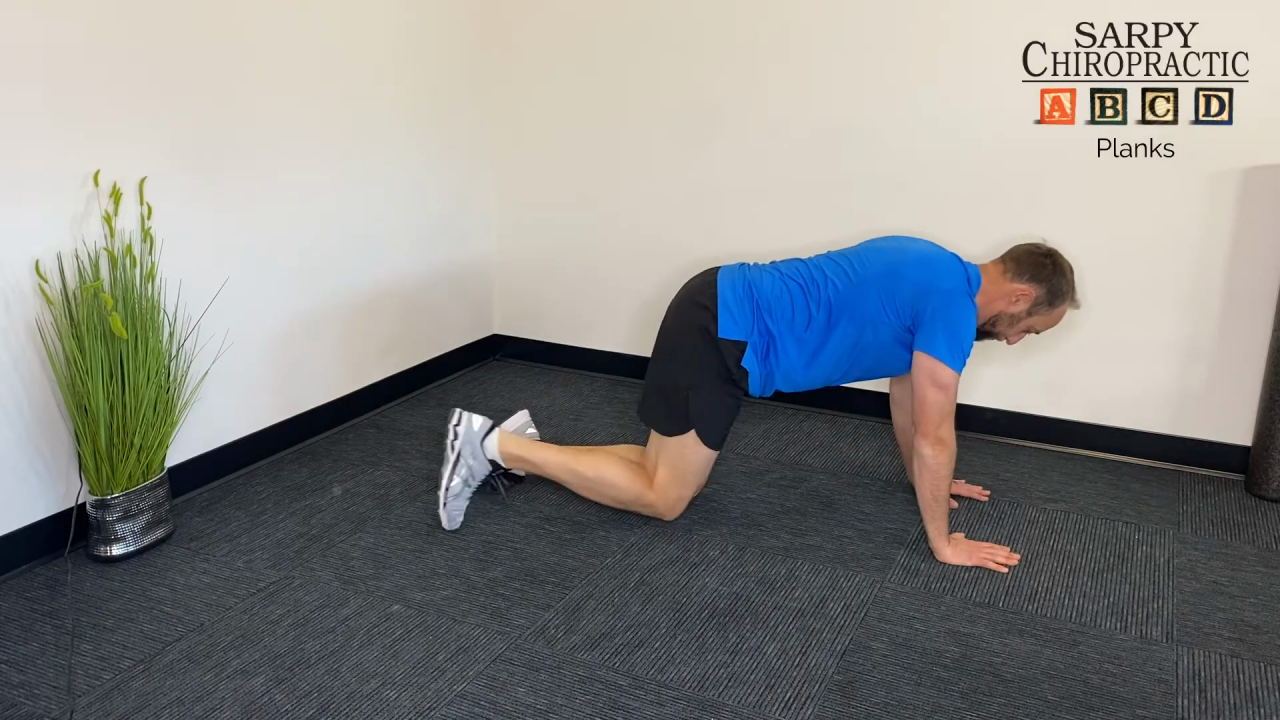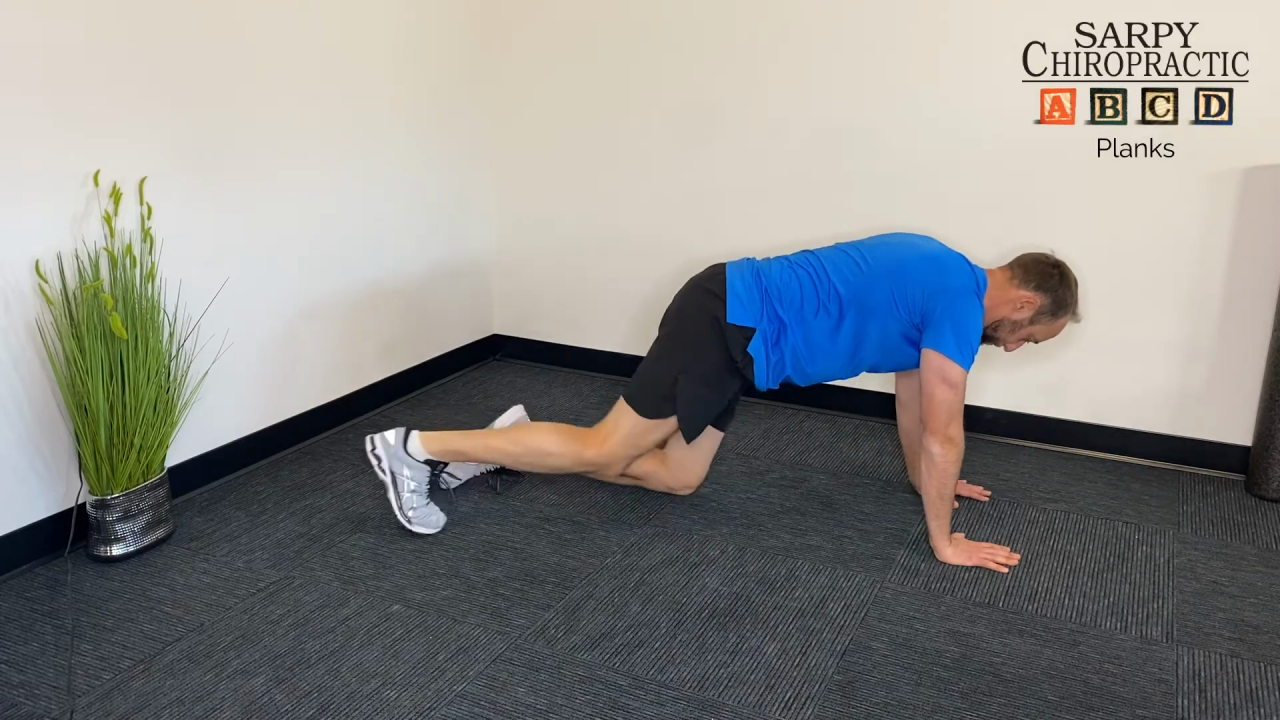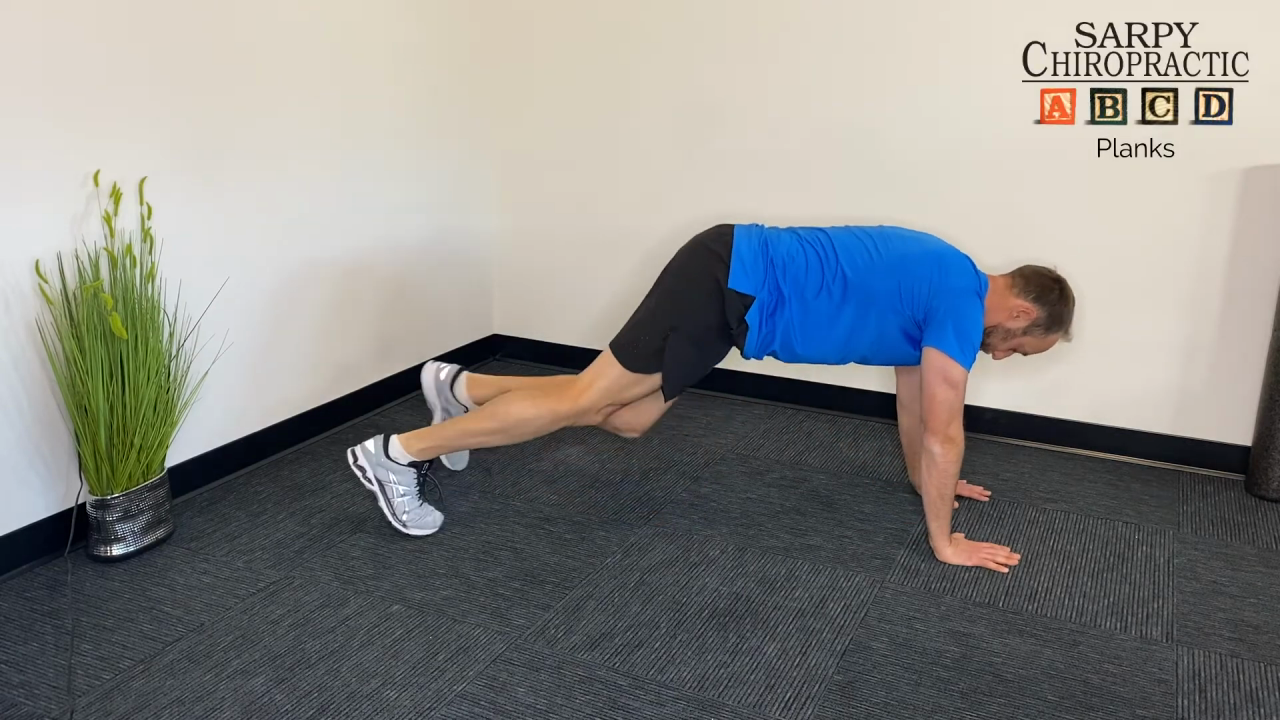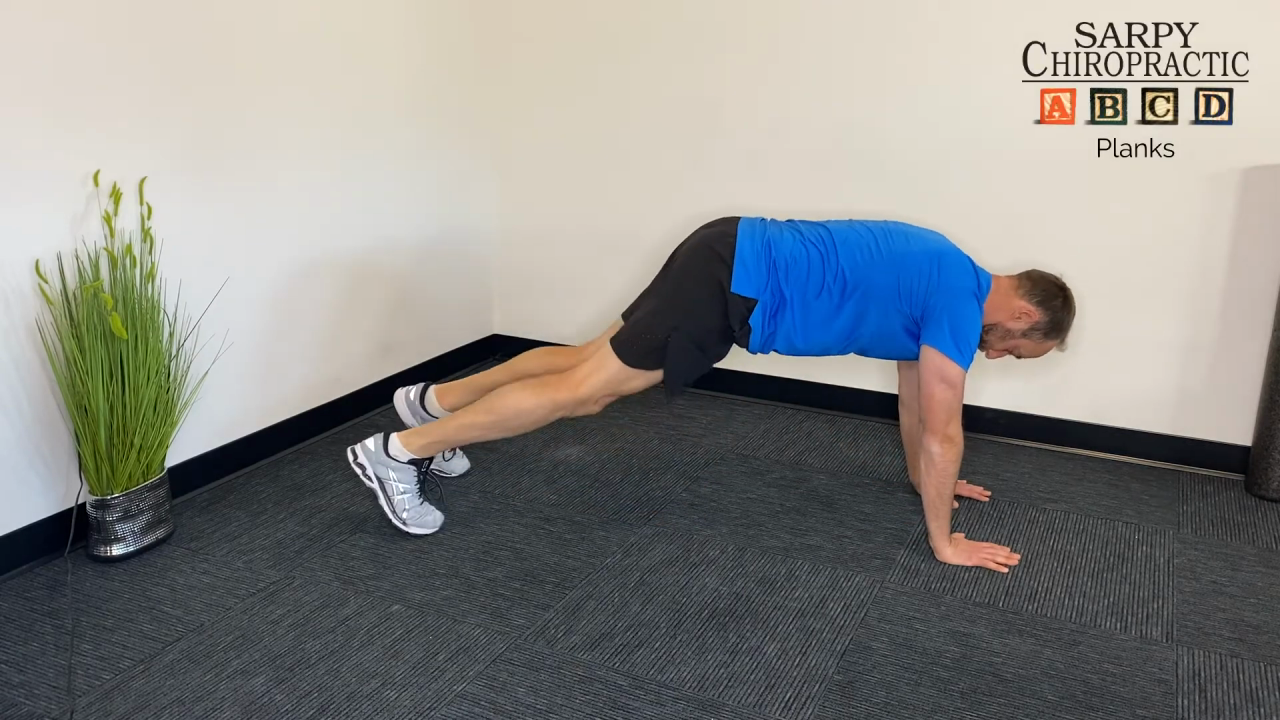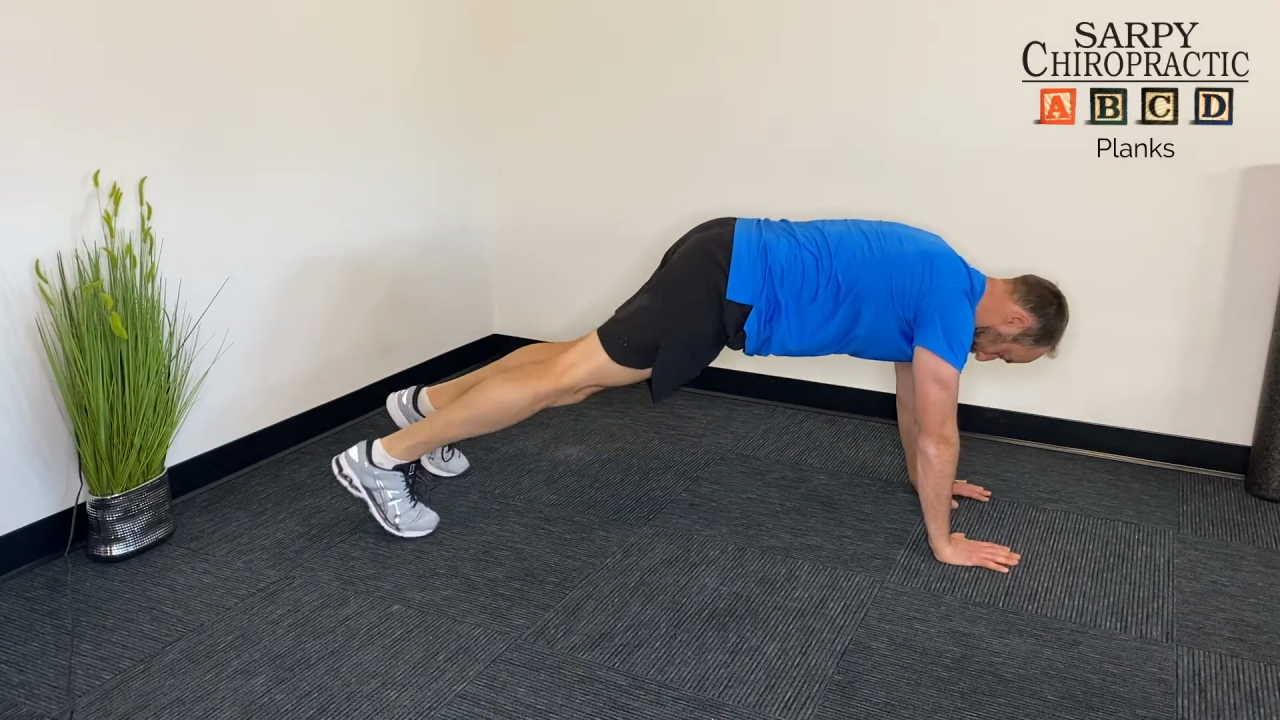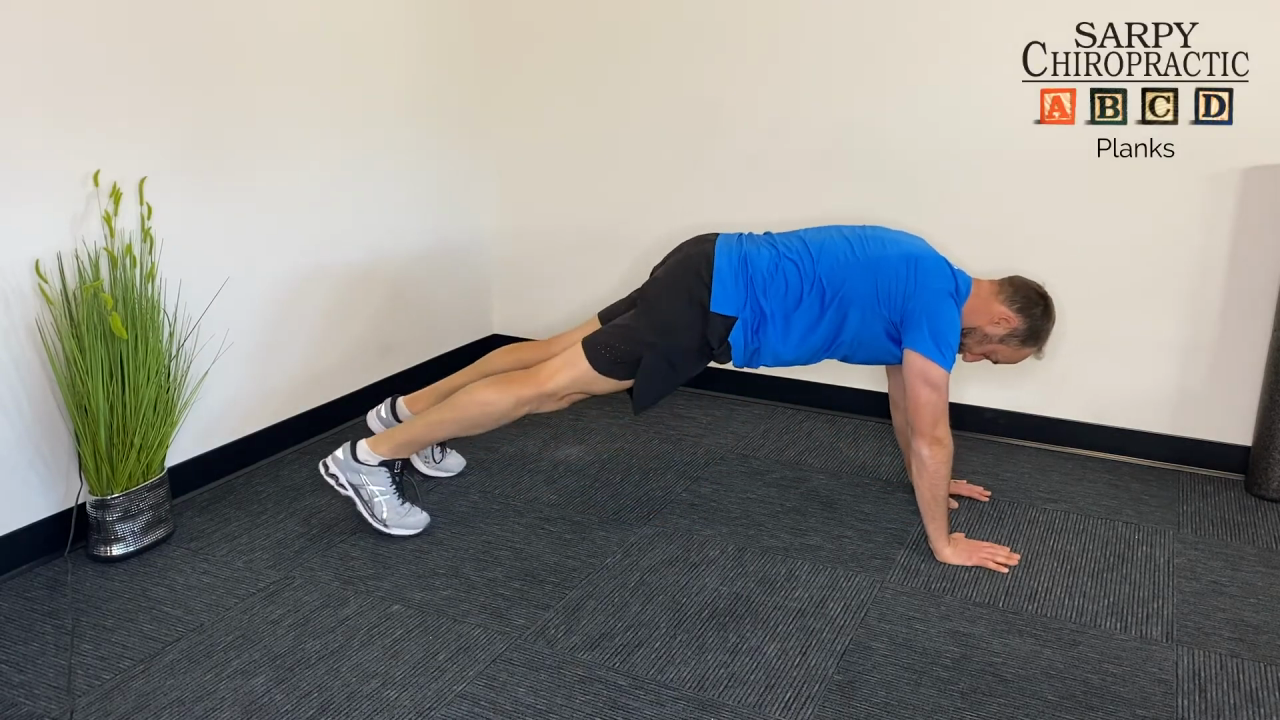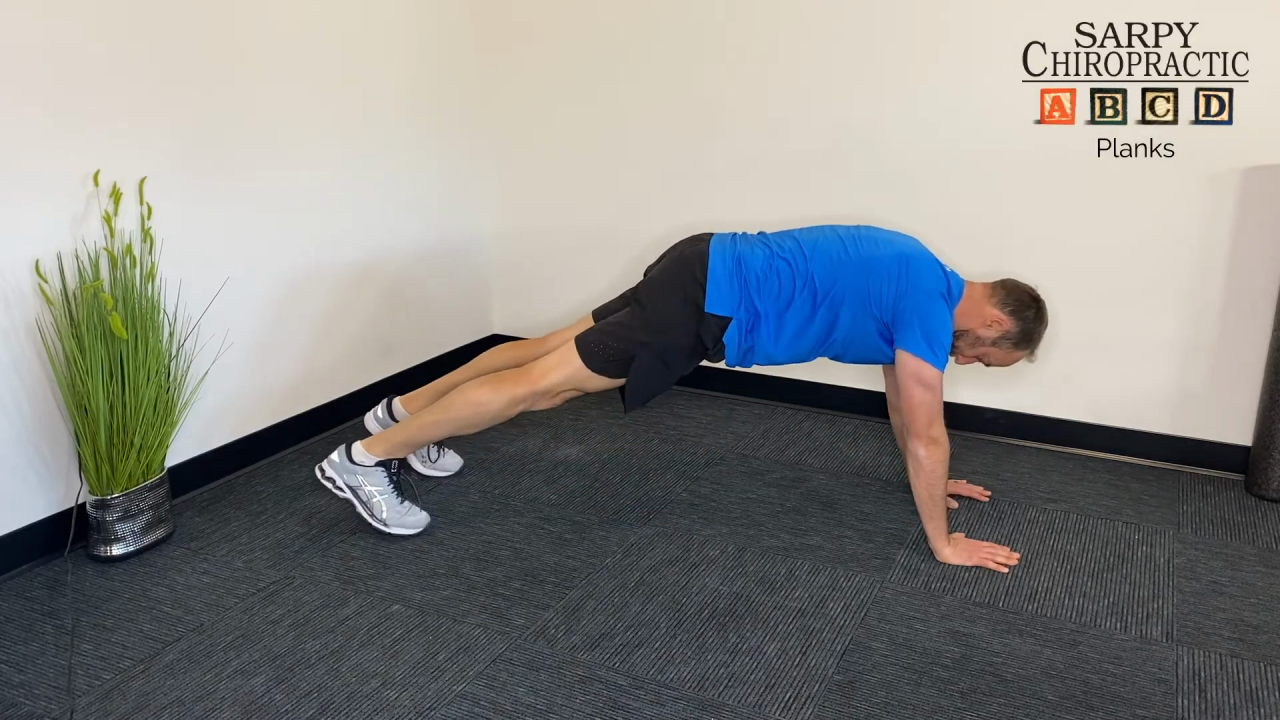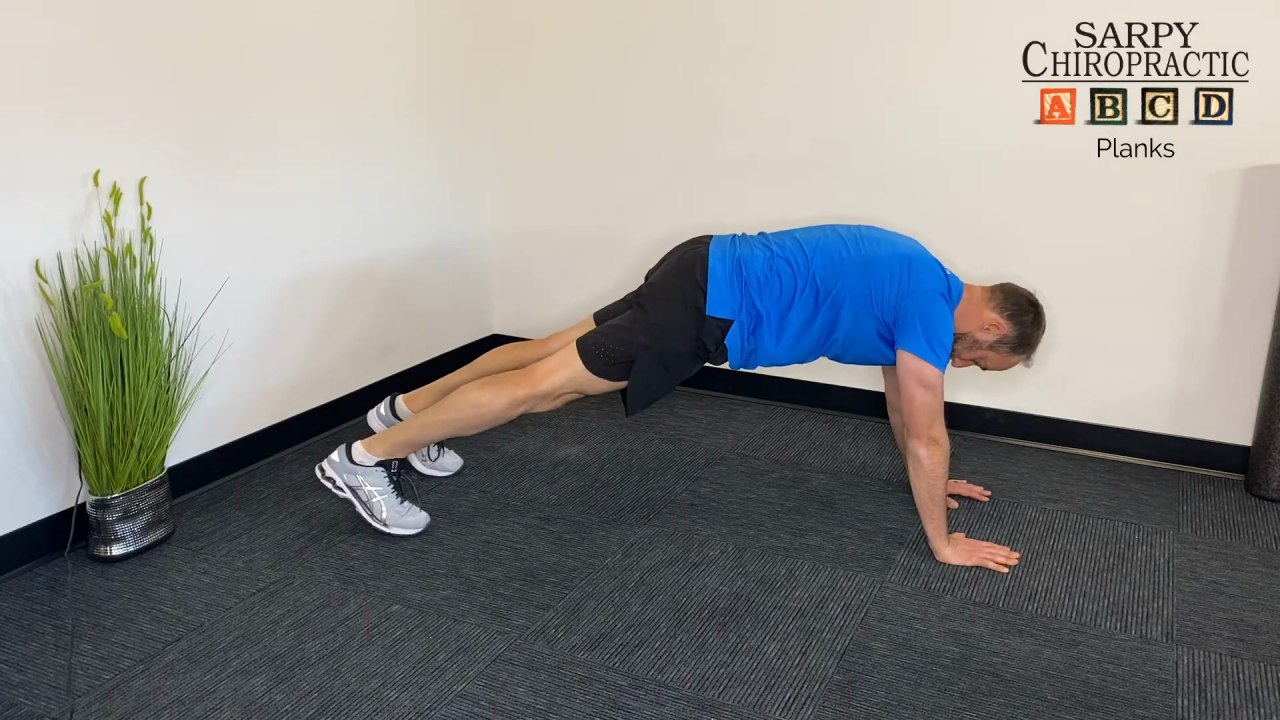
dt=0.4s
person 1, frame 1
left shoulder: (934, 280)
right shoulder: (951, 302)
left elbow: (905, 390)
right elbow: (933, 435)
left wrist: (924, 477)
right wrist: (941, 541)
left hip: (724, 321)
right hip: (720, 330)
left knee: (678, 474)
right knee: (662, 498)
left ankle: (526, 449)
right ankle: (493, 444)
person 1, frame 2
left shoulder: (938, 284)
right shoulder: (960, 302)
left elbow: (910, 394)
right elbow: (943, 433)
left wrist: (923, 479)
right wrist: (944, 540)
left hip: (734, 323)
right hip: (729, 322)
left knee: (679, 477)
right knee: (607, 450)
left ankle: (515, 441)
right ankle: (415, 449)
person 1, frame 3
left shoulder: (937, 289)
right shoulder: (961, 304)
left elbow: (912, 397)
right elbow: (944, 433)
left wrist: (924, 480)
right wrist: (946, 540)
left hip: (730, 275)
right hip: (730, 283)
left knee: (628, 418)
right knee: (591, 400)
left ankle: (460, 391)
right ankle: (400, 453)
person 1, frame 4
left shoulder: (939, 287)
right shoulder: (959, 300)
left elbow: (913, 397)
right elbow: (942, 431)
left wrist: (925, 479)
right wrist: (943, 539)
left hip: (733, 263)
right hip: (733, 279)
left knee: (596, 365)
right knee: (585, 388)
left ankle: (431, 401)
right ankle: (400, 452)
person 1, frame 5
left shoulder: (932, 285)
right shoulder: (952, 303)
left elbow: (911, 396)
right elbow: (938, 432)
left wrist: (922, 477)
right wrist: (943, 540)
left hip: (728, 260)
right hip: (732, 282)
left knee: (585, 352)
right knee: (573, 376)
left ankle: (427, 403)
right ankle: (383, 459)
person 1, frame 6
left shoulder: (920, 285)
right shoulder: (938, 303)
left elbow: (903, 397)
right elbow: (931, 434)
left wrist: (926, 478)
right wrist: (942, 540)
left hip: (713, 279)
right hip: (717, 303)
left knee: (567, 349)
right knee: (554, 384)
left ankle: (408, 408)
right ankle: (370, 455)
person 1, frame 7
left shoulder: (913, 285)
right shoulder: (928, 305)
left elbow: (900, 398)
right elbow: (926, 434)
left wrist: (928, 478)
right wrist: (943, 541)
left hip: (708, 277)
right hip: (711, 302)
left knee: (560, 347)
right knee: (547, 379)
left ankle: (404, 409)
right ankle: (366, 456)
person 1, frame 8
left shoulder: (913, 288)
right shoulder: (930, 306)
left elbow: (900, 395)
right elbow: (928, 435)
left wrist: (928, 477)
right wrist: (943, 542)
left hip: (709, 279)
right hip: (713, 306)
left knee: (561, 348)
right knee: (548, 383)
left ankle: (406, 409)
right ankle: (367, 457)
